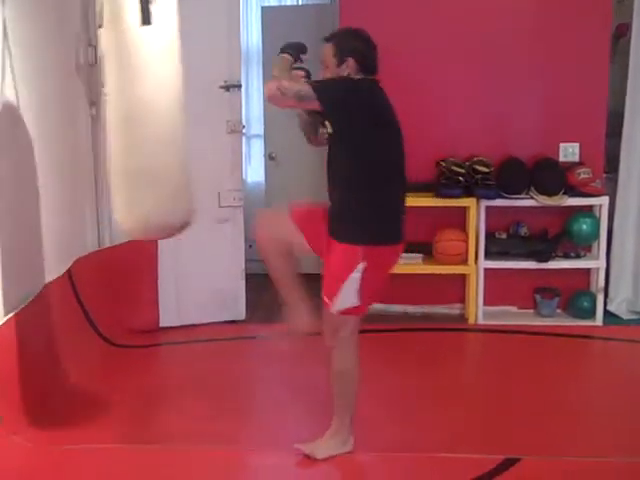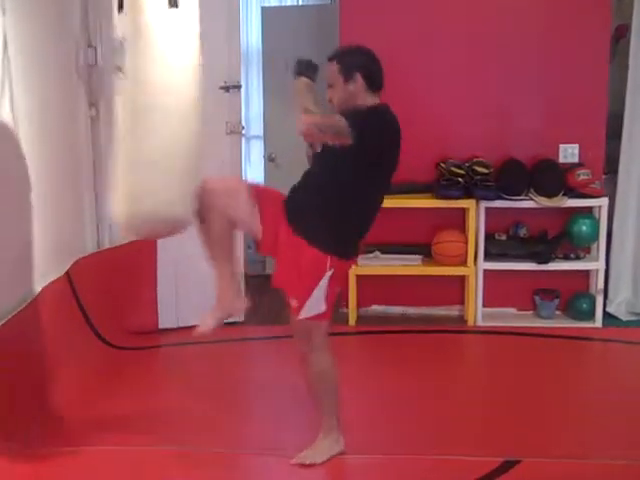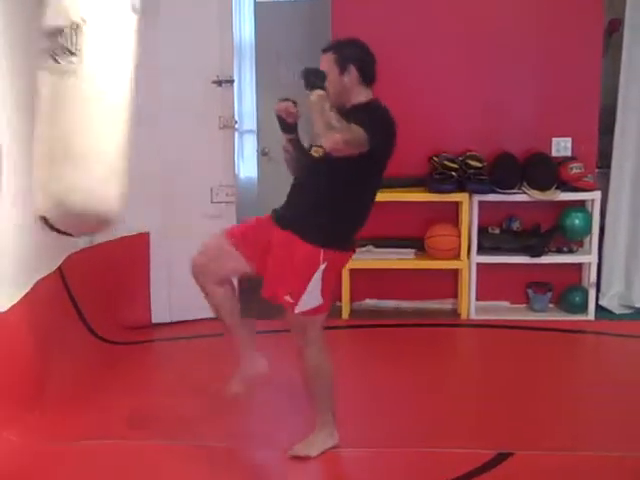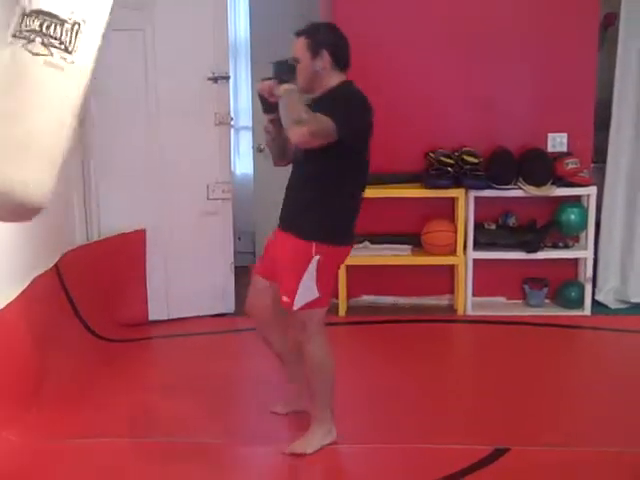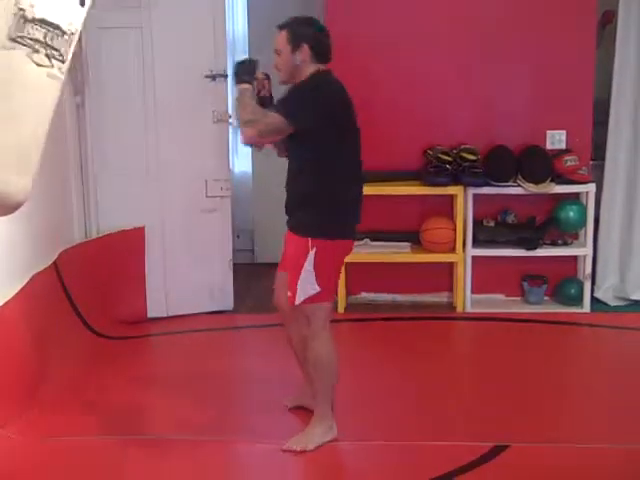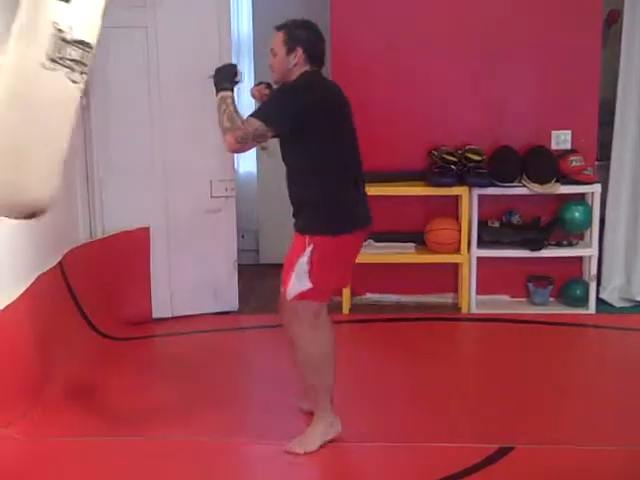
dt=0.2s
person 1, frame 1
left shoulder: (356, 92)
right shoulder: (360, 100)
left elbow: (276, 93)
right elbow: (318, 137)
left wrist: (286, 61)
right wrist: (314, 118)
left hip: (368, 235)
right hip: (346, 220)
left knee: (338, 332)
right knee: (268, 230)
left ankle: (340, 434)
right ankle: (300, 311)
person 1, frame 2
left shoulder: (379, 123)
right shoulder: (359, 121)
left elbow: (311, 127)
left wrist: (304, 83)
right wrist: (313, 136)
left hip: (324, 244)
right hip: (293, 217)
left knee: (311, 338)
right knee: (213, 192)
left ankle: (331, 436)
right ankle: (231, 294)
person 1, frame 3
left shoulder: (376, 120)
right shoulder: (338, 118)
left elbow: (336, 143)
left wrist: (318, 95)
right wrist: (290, 128)
left hip: (320, 242)
right hip: (285, 224)
left knee: (306, 333)
right knee: (206, 265)
left ankle: (325, 430)
right ankle: (250, 359)
person 1, frame 4
left shoulder: (349, 103)
right shoulder: (322, 103)
left elbow: (304, 136)
right elbow: (282, 156)
left wrist: (286, 88)
right wrist: (274, 109)
left hip: (319, 236)
right hip: (294, 227)
left knee: (307, 327)
right knee: (260, 307)
left ankle: (324, 425)
right ankle: (303, 394)
person 1, frame 5
left shoulder: (315, 93)
right shoulder: (318, 92)
left elbow: (255, 134)
right elbow: (283, 142)
left wrist: (244, 85)
right wrist: (266, 101)
left hip: (320, 226)
right hip: (316, 221)
left knee: (311, 322)
right knee: (287, 304)
left ankle: (324, 422)
right ankle: (315, 393)
person 1, frame 6
left shoulder: (297, 94)
right shoulder: (321, 92)
left elbow: (236, 140)
left wrist: (224, 91)
right wrist: (270, 106)
left hip: (325, 226)
right hip: (346, 220)
left knee: (300, 319)
right knee: (311, 309)
left ankle: (326, 421)
right ankle: (322, 404)
